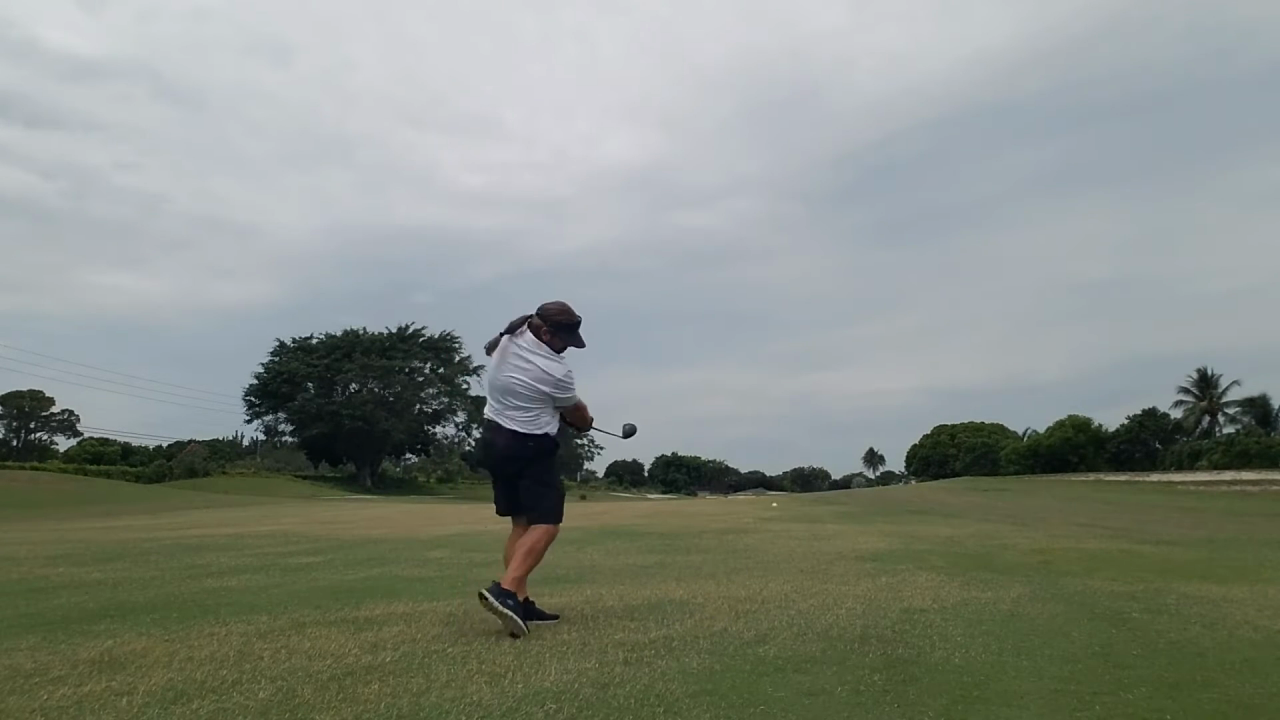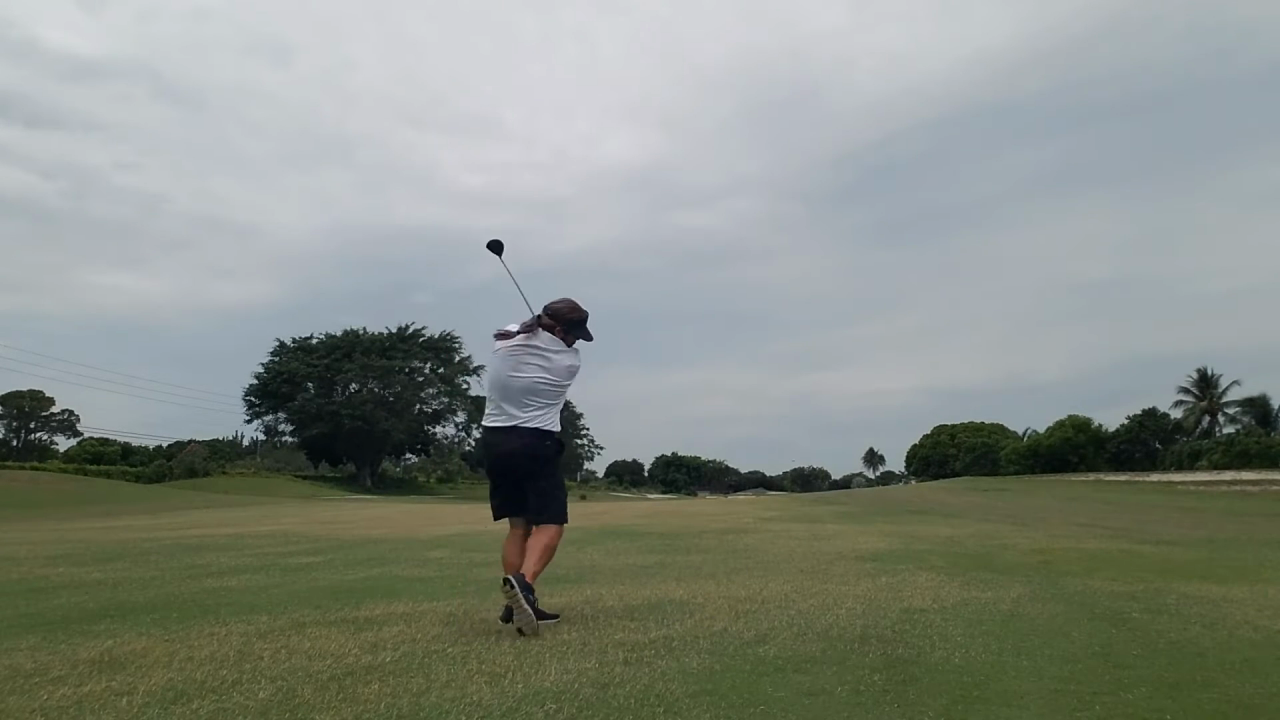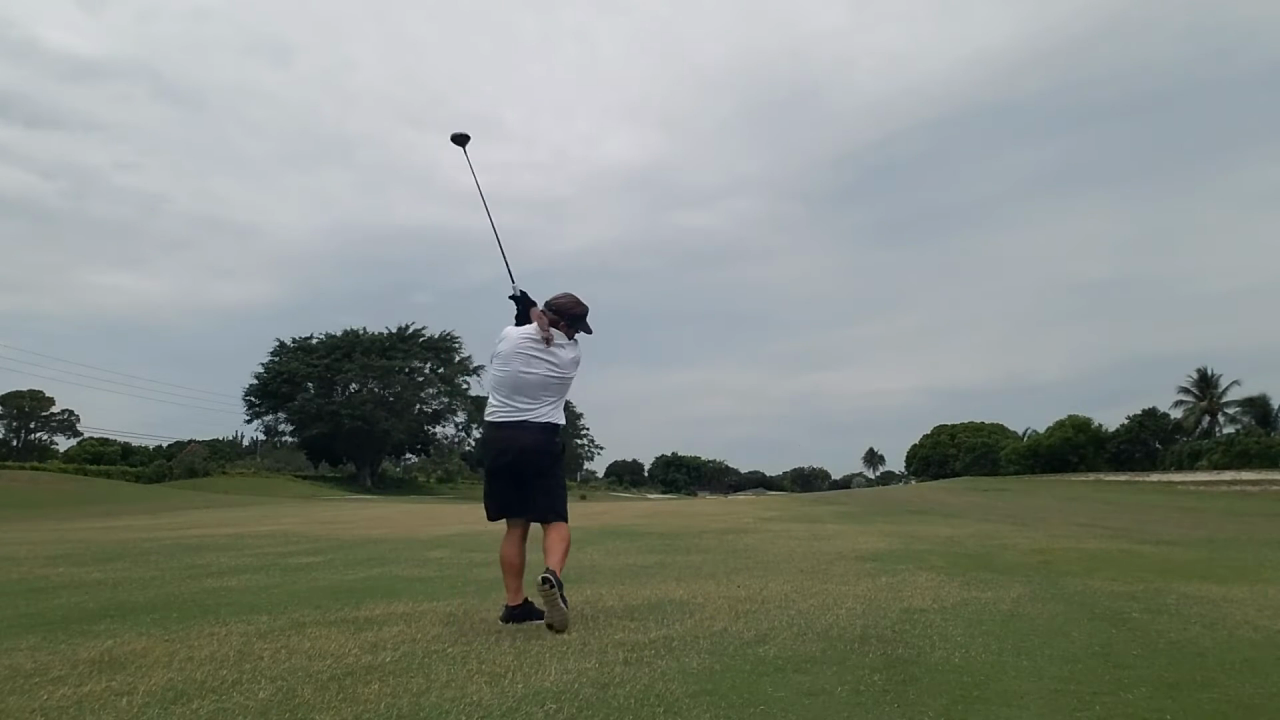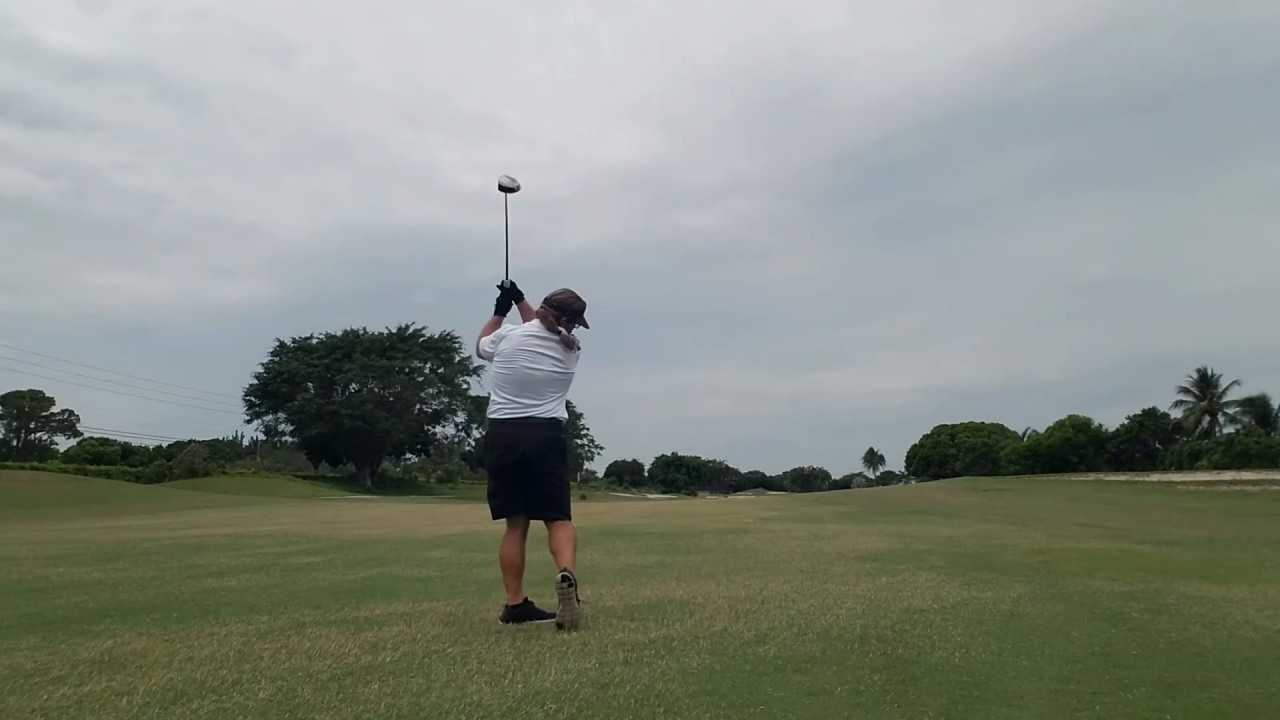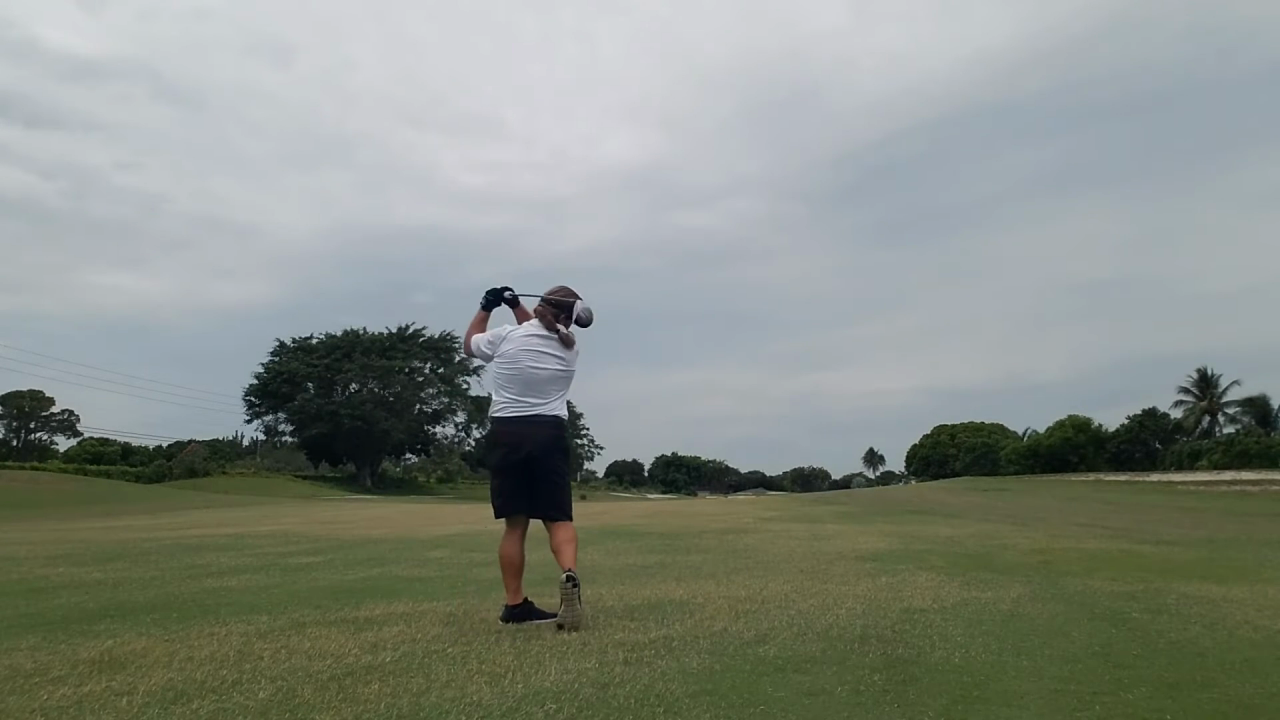
dt=0.1s
person 1, frame 1
left shoulder: (506, 342)
right shoulder: (556, 370)
right elbow: (575, 413)
right wrist: (584, 422)
left hip: (495, 441)
right hip: (528, 448)
left knee: (523, 521)
right knee: (545, 524)
left ankle: (514, 597)
right ankle: (504, 589)
person 1, frame 2
left shoulder: (506, 342)
right shoulder: (568, 361)
left hip: (495, 442)
right hip: (536, 446)
left knee: (519, 522)
right knee: (550, 523)
left ankle: (517, 600)
right ankle: (523, 583)
person 1, frame 3
left shoulder: (509, 337)
right shoulder: (570, 354)
left wrist: (526, 314)
right wrist: (531, 309)
left hip: (498, 438)
right hip: (541, 440)
left knee: (515, 524)
right knee: (555, 520)
left ankle: (515, 603)
right ankle: (552, 575)
person 1, frame 4
left shoulder: (508, 336)
right shoulder: (570, 349)
left elbow: (482, 347)
left wrist: (500, 310)
right wrist: (520, 301)
left hip: (501, 436)
right hip: (545, 437)
left knee: (516, 523)
right knee: (558, 518)
left ankle: (515, 603)
right ankle: (567, 573)
person 1, frame 5
left shoulder: (507, 336)
right shoulder: (570, 347)
left elbow: (470, 345)
left wrist: (486, 307)
right wrist: (518, 306)
left hip: (506, 435)
right hip: (549, 435)
left knee: (515, 523)
right knee: (559, 518)
left ankle: (515, 603)
right ankle: (570, 574)
